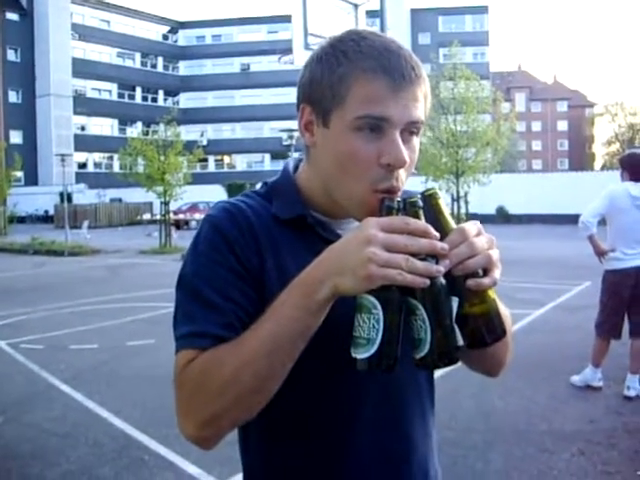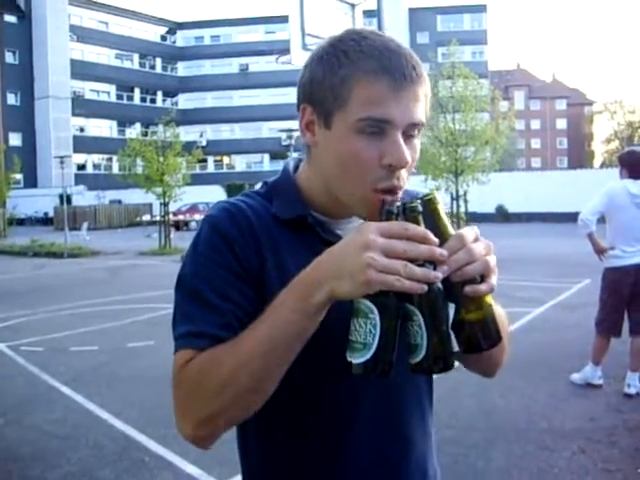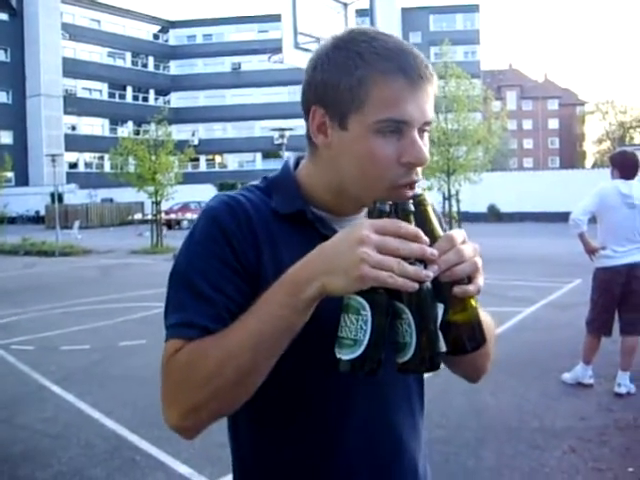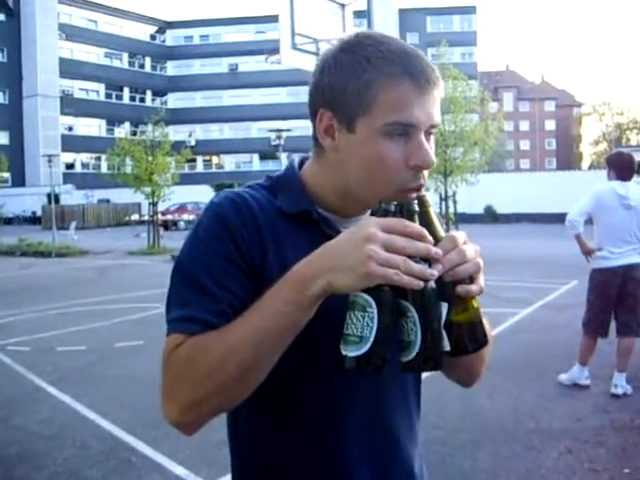
dt=0.2s
person 1, frame 1
left shoulder: (414, 223)
right shoulder: (235, 231)
left elbow: (491, 361)
right elbow: (200, 418)
left wrist: (477, 287)
right wrist: (323, 282)
person 1, frame 2
left shoulder: (413, 222)
right shoulder: (236, 230)
left elbow: (487, 361)
right elbow: (197, 417)
left wrist: (474, 292)
right wrist: (319, 285)
person 1, frame 3
left shoulder: (408, 223)
right shoulder: (234, 224)
left elbow: (473, 366)
right elbow: (183, 407)
left wrist: (460, 295)
right wrist: (310, 280)
person 1, frame 4
left shoulder: (407, 227)
right shoulder: (238, 221)
left elbow: (467, 371)
right elbow: (184, 402)
left wrist: (459, 296)
right wrist: (316, 278)
person 2, frame 1
left shoulder: (613, 193)
left elbow: (586, 220)
left wrist: (597, 245)
left hip: (618, 268)
left knee: (605, 326)
left ankle: (593, 374)
person 2, frame 2
left shoulder: (612, 191)
left elbow: (585, 218)
left wrist: (596, 243)
left hip: (617, 266)
left knee: (605, 324)
left ankle: (593, 372)
person 2, frame 3
left shoulder: (604, 190)
left elbow: (576, 218)
left wrist: (587, 243)
left hip: (608, 265)
left knee: (596, 323)
left ankle: (584, 371)
person 2, frame 4
left shoulder: (600, 192)
left elbow: (573, 219)
left wrist: (584, 245)
left hip: (605, 267)
left knee: (592, 324)
left ankle: (580, 372)
right ankle: (619, 380)
